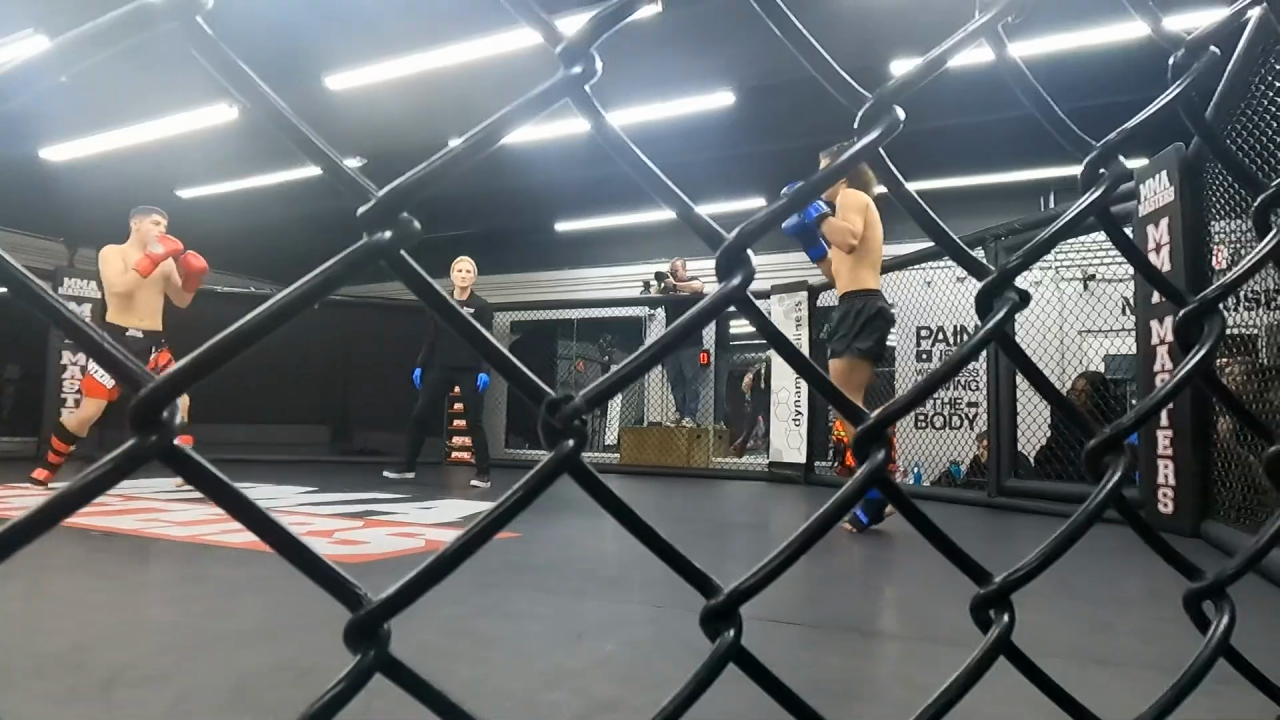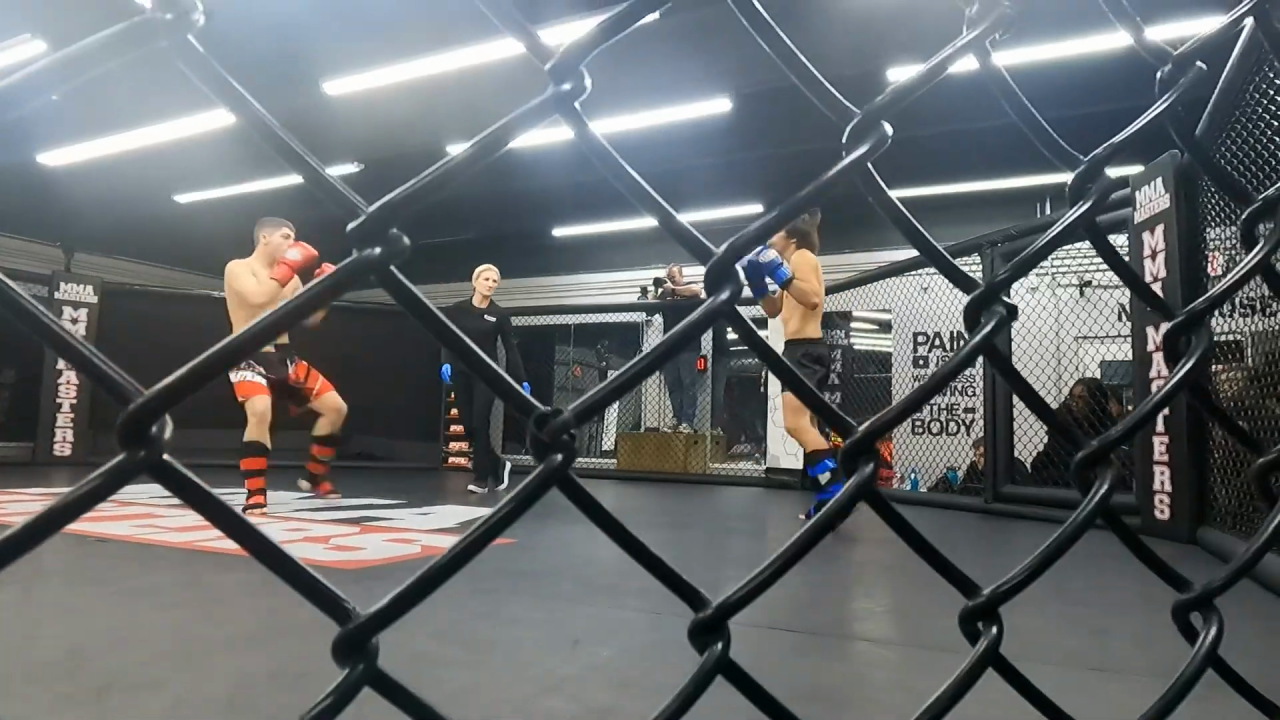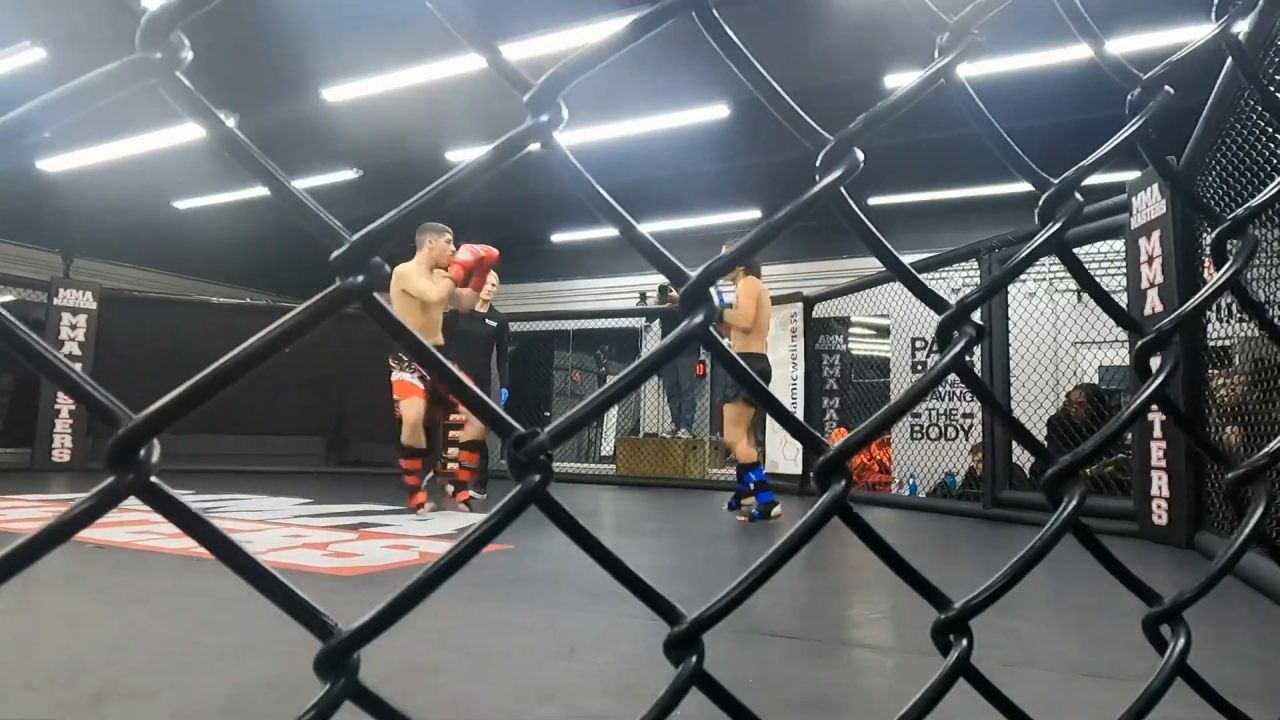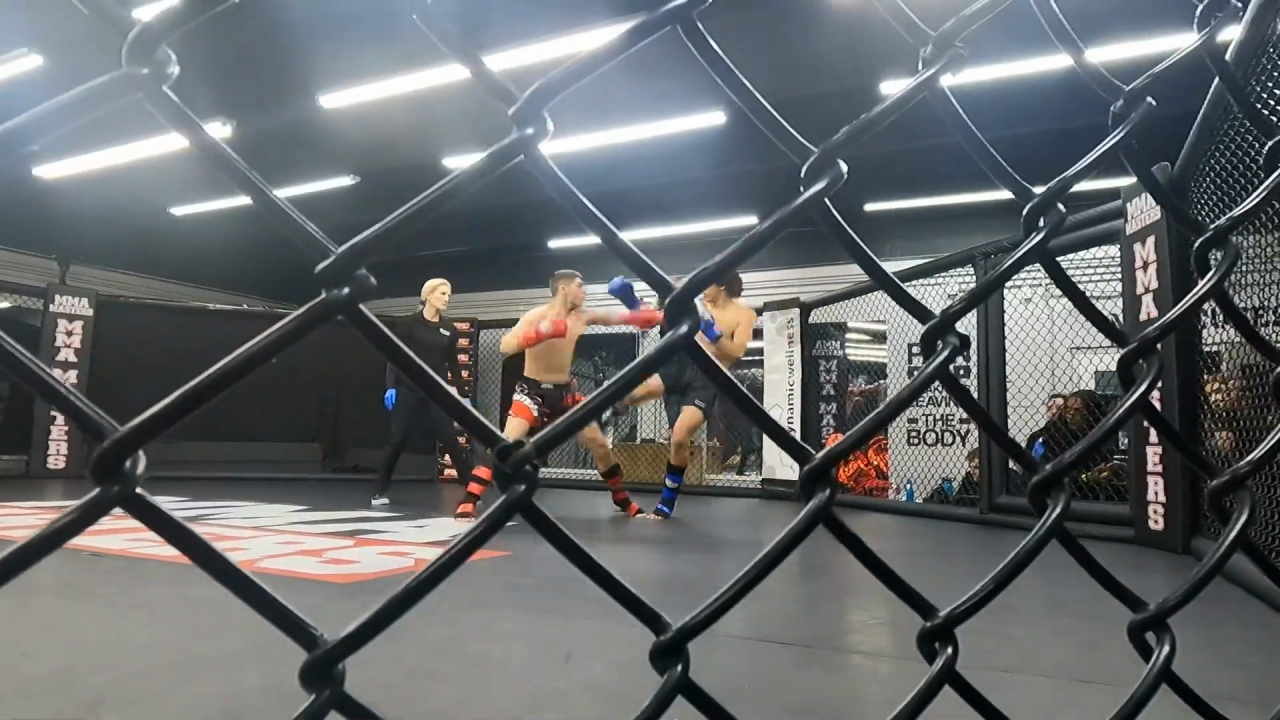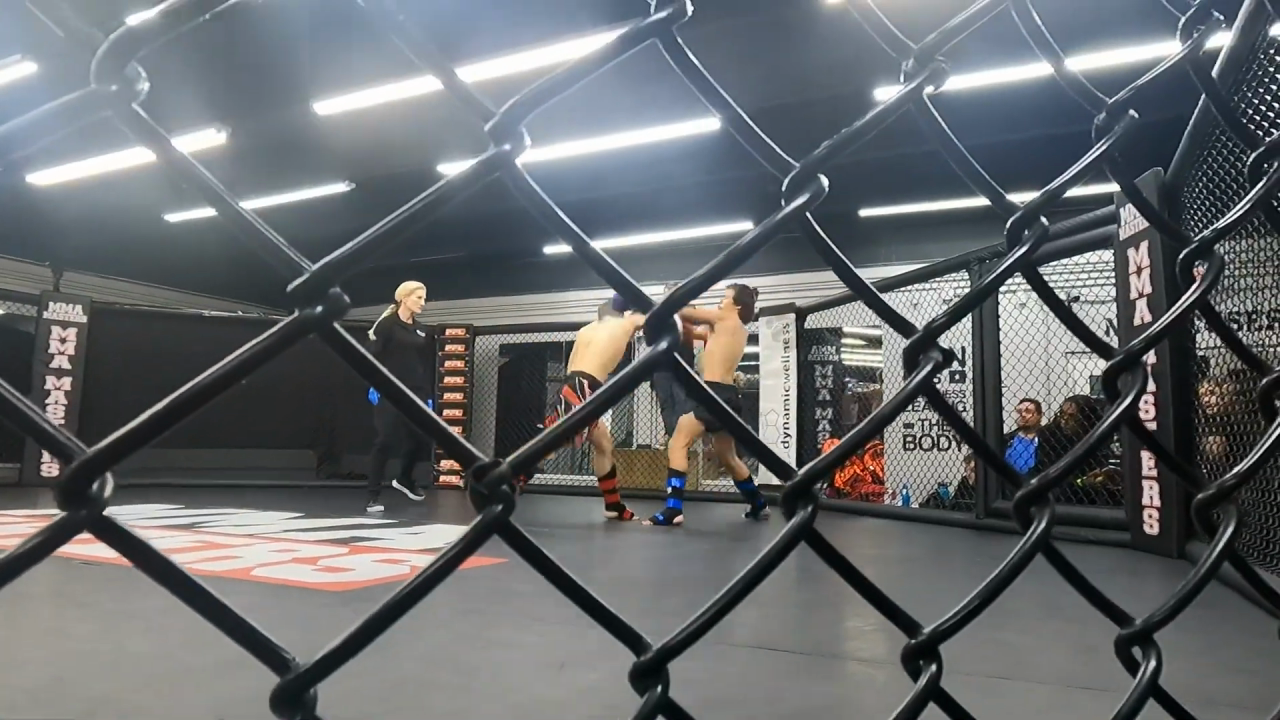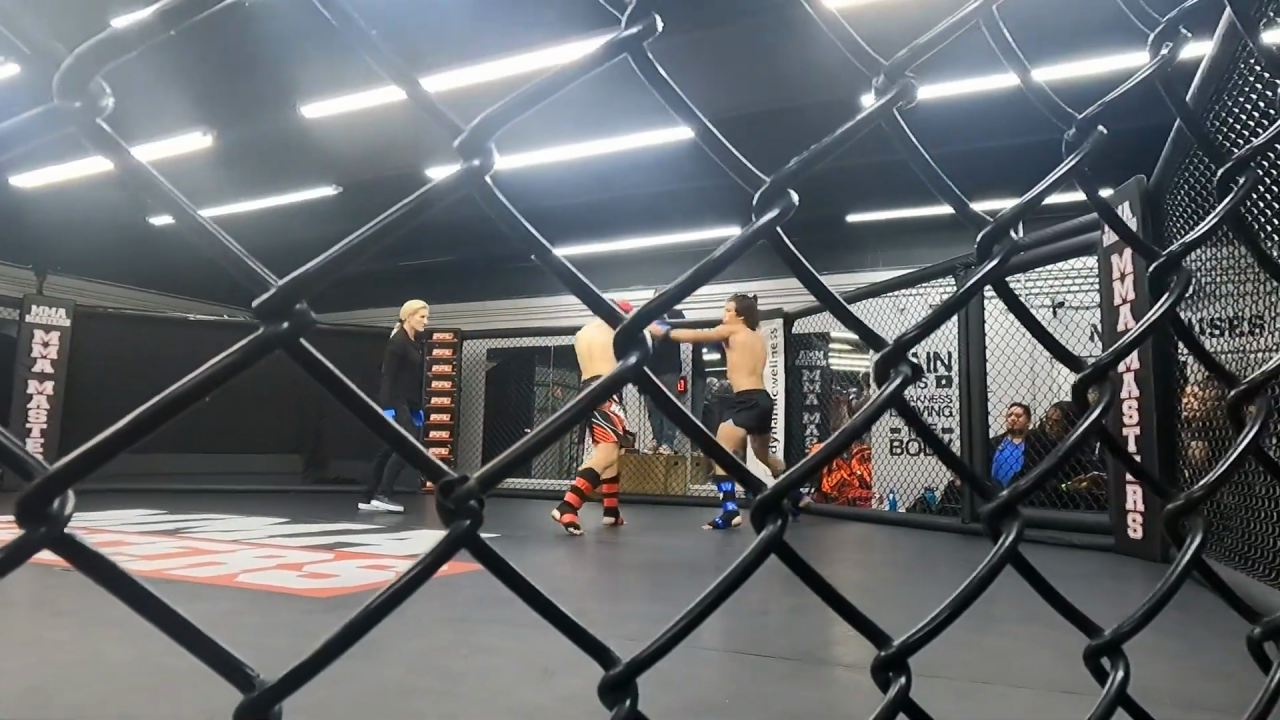
dt=0.4s
person 1, frame 1
left shoulder: (851, 195)
right shoulder: (858, 204)
left elbow: (848, 241)
left wrist: (814, 211)
right wrist: (811, 241)
left hip: (860, 308)
right hip: (867, 307)
left knee: (844, 402)
right knee: (850, 402)
left ankle: (876, 494)
right ankle: (875, 494)
person 1, frame 2
left shoulder: (802, 258)
right shoulder: (794, 262)
left elbow: (813, 300)
right elbow: (773, 310)
left wrist: (778, 272)
right wrist: (756, 282)
left hip: (805, 352)
right hip: (802, 352)
left knee: (797, 424)
right knee: (804, 425)
left ankle: (836, 493)
right ankle: (824, 498)
person 1, frame 3
left shoulder: (749, 283)
right shoulder: (750, 287)
left elbow: (744, 324)
right elbow: (733, 328)
left wrist: (716, 306)
right wrist: (716, 307)
left hip: (747, 364)
right hip: (752, 364)
left knee: (734, 438)
right knee: (743, 434)
left ankle: (766, 501)
right ankle: (745, 490)
person 1, frame 4
left shoulder: (743, 313)
right shoulder: (703, 308)
left elbow: (735, 353)
left wrist: (713, 331)
right wrist: (632, 301)
left hip: (708, 379)
right hip: (684, 366)
left knee: (680, 437)
right knee: (640, 392)
left ankle: (668, 500)
person 1, frame 5
left shoulder: (724, 316)
right shoulder: (739, 329)
left elbow: (689, 314)
left hip: (713, 392)
right hip: (727, 395)
left knee: (677, 444)
right knee: (726, 458)
left ankle: (673, 509)
right ankle: (758, 505)
person 1, frame 6
left shoulder: (733, 330)
right shoulder: (758, 341)
left elbow: (697, 336)
left wrist: (663, 331)
right wrist: (729, 349)
left hip: (747, 402)
right hip: (762, 400)
right knee: (763, 455)
left ankle: (730, 510)
person 2, frame 1
left shoulder: (166, 262)
right shoulder: (111, 253)
left elbow: (182, 301)
right elbow: (118, 288)
left wrist: (191, 280)
right wrist: (153, 259)
left hip: (152, 344)
right hip: (117, 339)
left knee: (180, 403)
right knee: (89, 412)
right ankle: (47, 467)
person 2, frame 2
left shoulder: (292, 277)
right shoulder: (238, 268)
left elbow: (311, 319)
right elbow: (258, 298)
right wrist: (289, 267)
left hip: (284, 357)
right hip: (250, 357)
left knee: (336, 408)
right knee: (260, 413)
left ankle: (316, 476)
right ankle: (255, 496)
person 2, frame 3
left shoulder: (440, 274)
right shoulder: (405, 272)
left elbow: (466, 303)
right elbow: (435, 298)
left wrist: (480, 272)
right wrist: (461, 267)
right hip: (409, 359)
right knee: (413, 419)
left ankle: (459, 486)
right ankle: (415, 492)
person 2, frame 4
left shoulder: (583, 316)
right shoulder: (536, 315)
left elbow: (619, 317)
right elbow: (506, 347)
left wrist: (645, 316)
right wrist: (539, 333)
left hip: (563, 392)
right hip: (531, 390)
left knee: (600, 446)
right knee: (510, 440)
left ankle: (623, 500)
right ankle: (469, 502)
person 2, frame 5
left shoulder: (586, 330)
right shoulder: (625, 323)
left hip: (578, 386)
right hip: (581, 389)
left knee: (604, 447)
left ankle: (614, 506)
person 2, frame 6
left shoulder: (581, 335)
left hip: (587, 392)
left knee: (605, 452)
right knee: (607, 455)
left ankle: (611, 511)
right ankle: (567, 509)
person 3, frame 1
left shoulder: (481, 306)
right elbow: (431, 339)
left wrist: (485, 371)
right wrist: (420, 366)
left hip: (469, 372)
right hip: (441, 369)
left knee: (473, 421)
right knee: (419, 415)
left ankle: (483, 473)
right ankle: (407, 466)
person 3, frame 2
left shoulder: (500, 315)
right shoulder: (457, 309)
left elbow: (511, 349)
left wrist: (522, 380)
right wrist: (446, 363)
right hip: (461, 374)
left knee: (480, 425)
right knee: (469, 425)
left ankle: (482, 478)
right ankle: (498, 465)
person 3, frame 3
left shoulder: (499, 320)
right shoulder: (456, 314)
left elbow: (502, 356)
right elbow: (442, 345)
left wrist: (504, 385)
left hip: (478, 380)
left knee: (476, 430)
left ankle: (480, 484)
person 3, frame 4
left shoulder: (449, 329)
right shoulder: (410, 324)
left elbow: (452, 364)
left wrist: (461, 394)
right wrist: (391, 386)
right hip: (409, 389)
left knee: (449, 439)
right knee: (397, 439)
right ankle: (381, 490)
person 3, frame 5
left shoulder: (422, 331)
right shoulder: (387, 324)
left elbow: (426, 365)
right elbow: (373, 356)
left wrist: (428, 396)
left hip: (415, 392)
left knee: (423, 439)
right knee: (385, 441)
left ankle: (404, 479)
right ankle: (373, 496)
person 3, frame 6
left shoulder: (417, 344)
right shoulder: (397, 342)
right elbow: (387, 375)
left wrist: (418, 407)
right wrist: (387, 406)
left hip: (408, 403)
right hip: (395, 402)
left knee: (393, 447)
left ankle: (371, 496)
right ankle: (381, 494)
